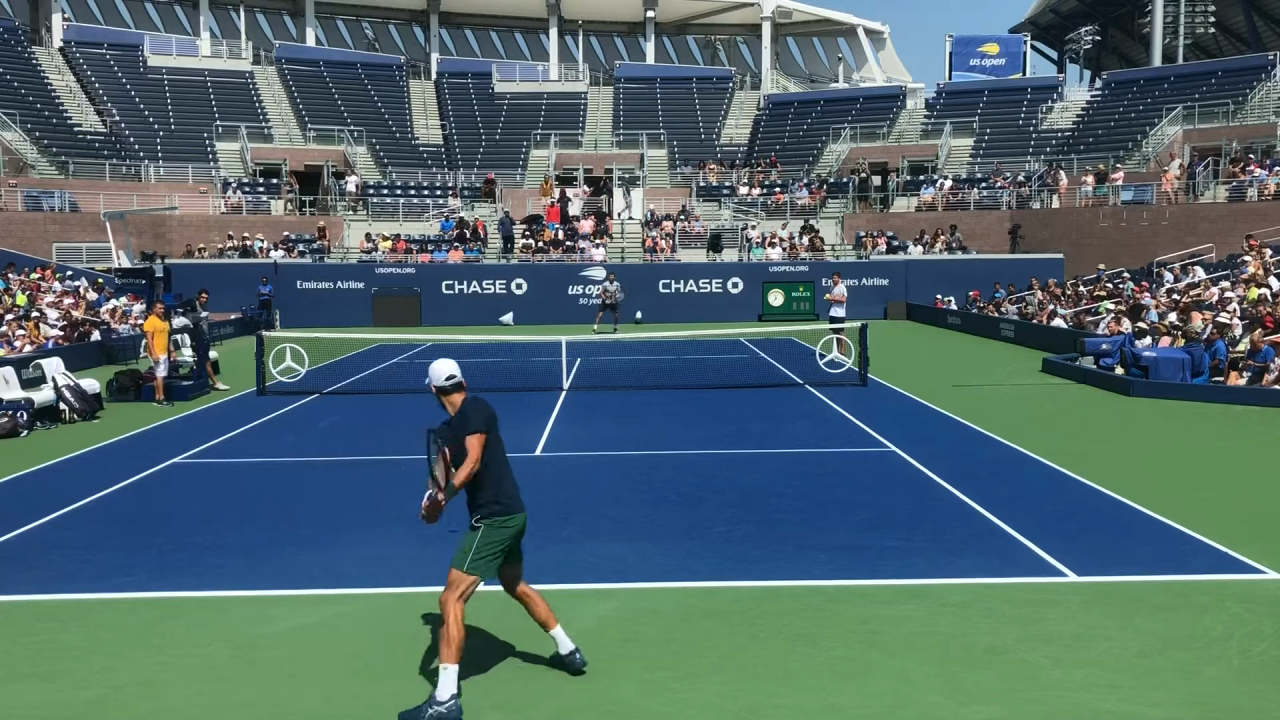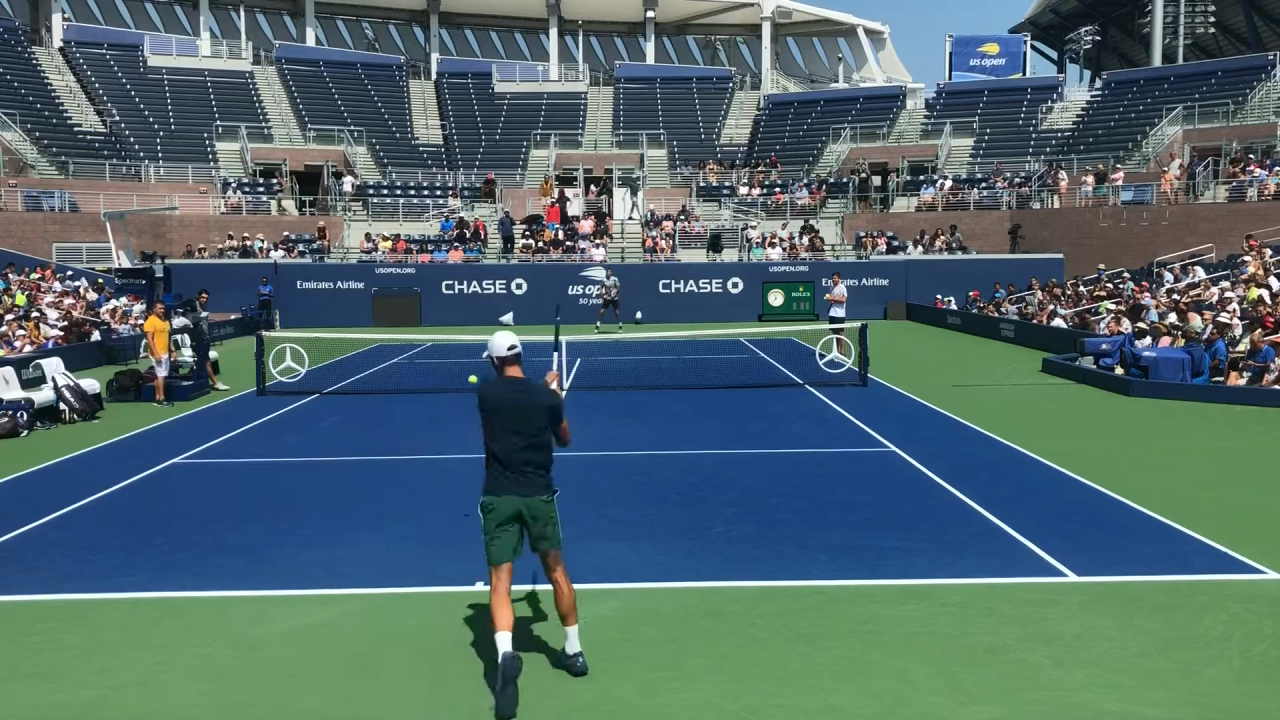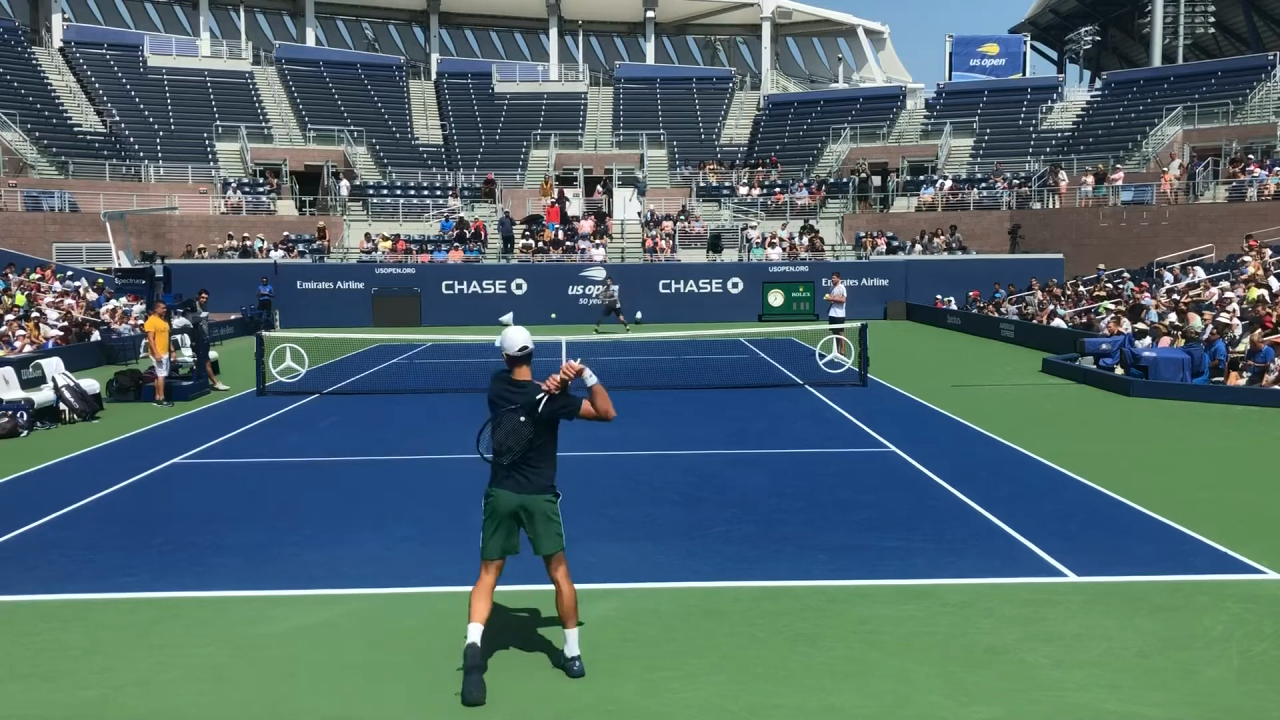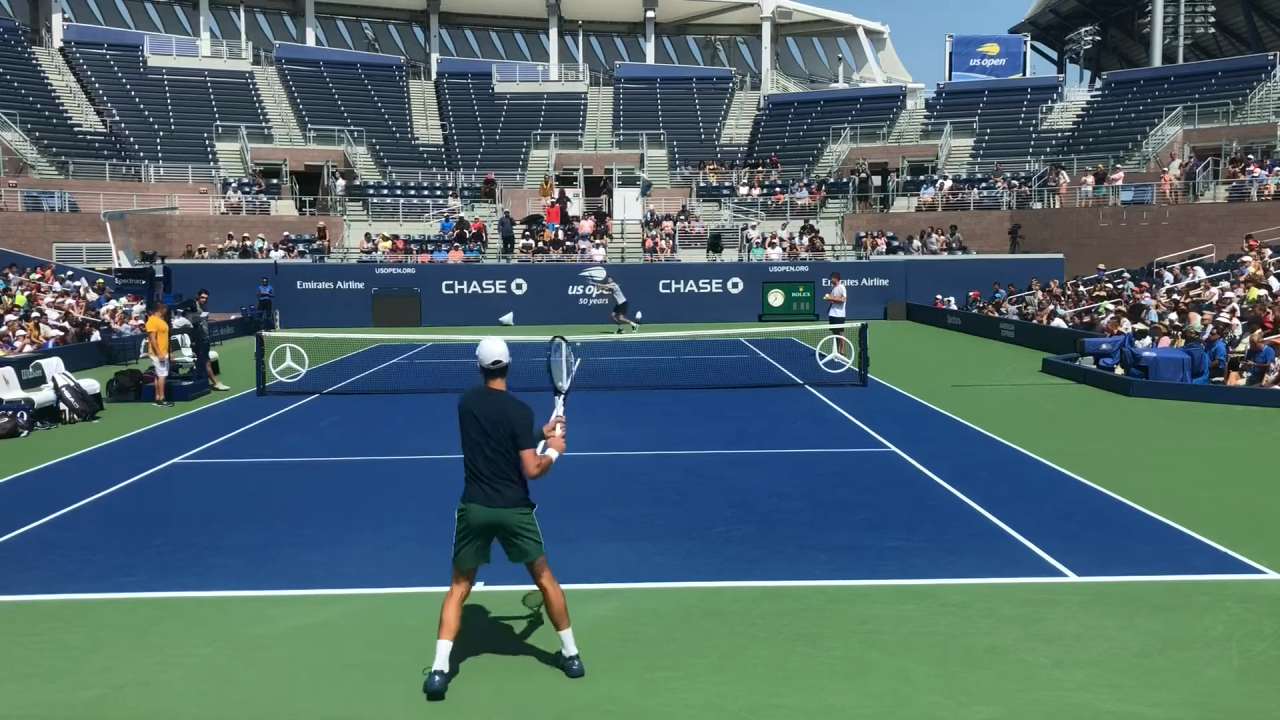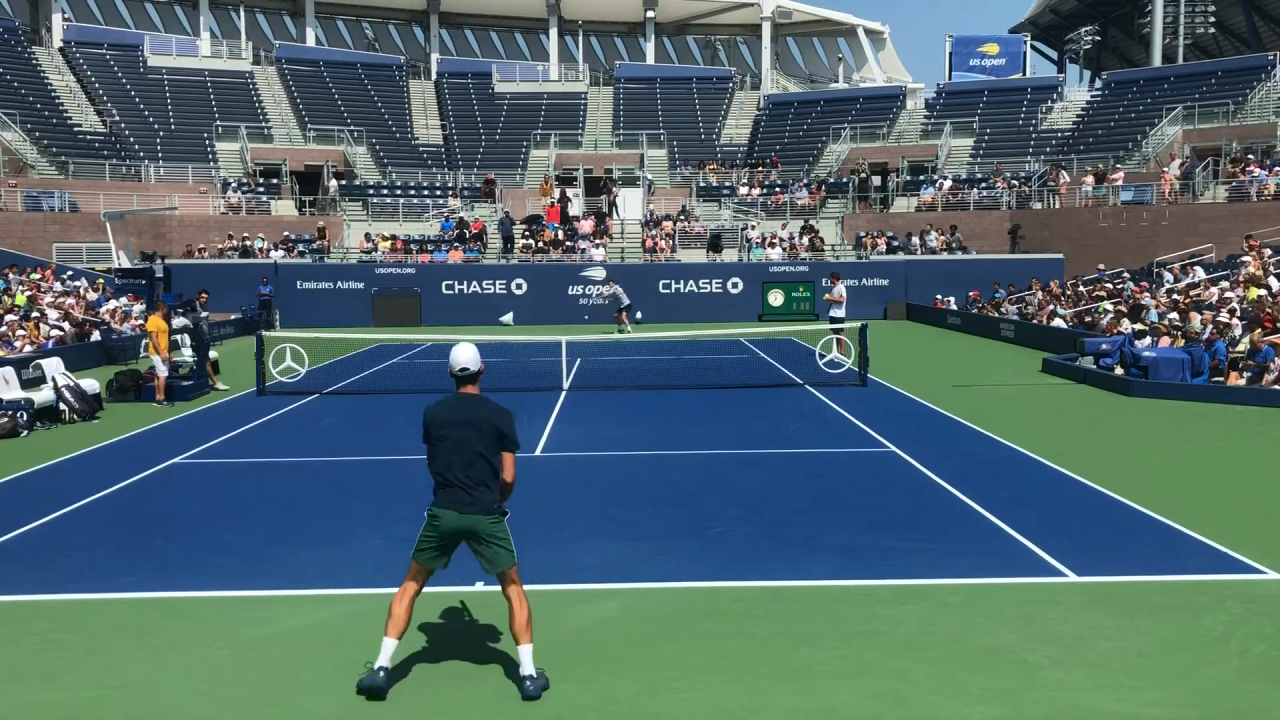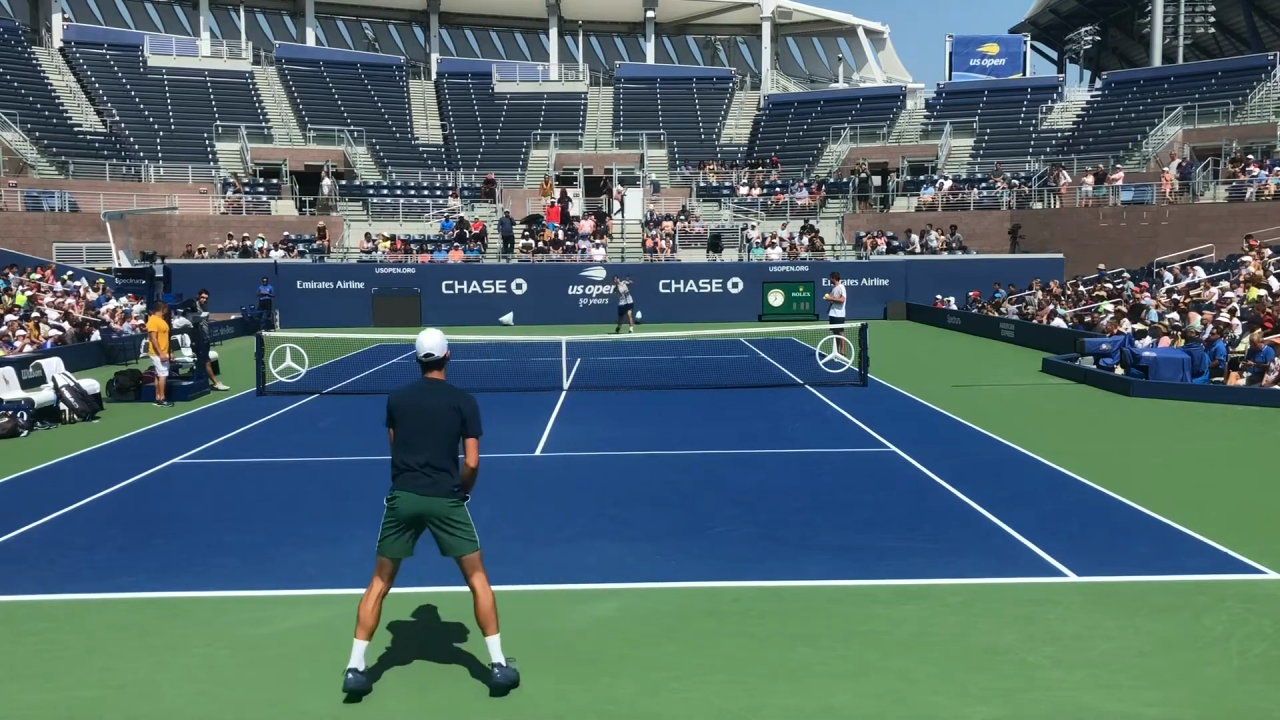
dt=0.3s
person 1, frame 1
left shoulder: (478, 412)
right shoulder: (446, 429)
left elbow: (473, 463)
left wrist: (443, 496)
right wrist: (432, 499)
left hip: (493, 519)
right hip: (513, 516)
left knee: (451, 600)
right knee: (515, 586)
right ankle: (569, 652)
person 1, frame 2
left shoulder: (488, 390)
right shoulder: (548, 397)
right elbow: (564, 440)
left hip: (501, 499)
right hip: (540, 496)
left knee: (501, 583)
right knee: (556, 573)
left ankle: (506, 654)
right ankle: (573, 652)
person 1, frame 3
left shoulder: (496, 383)
right shoulder: (553, 398)
right elbow: (606, 413)
left wrist: (556, 379)
right wrist: (586, 373)
left hip: (501, 495)
right hip: (541, 496)
left knee: (488, 577)
right knee: (560, 574)
left ankle: (473, 644)
right ankle: (572, 655)
person 1, frame 4
left shoulder: (467, 402)
right shoulder: (520, 412)
right elbow: (532, 471)
left wrist: (541, 433)
right wrist: (552, 449)
left hip: (474, 508)
right hip: (514, 508)
left knee: (459, 588)
right knee: (545, 579)
left ankle: (439, 670)
right ankle: (571, 655)
person 1, frame 5
left shoulder: (432, 413)
right shoulder: (500, 415)
left elbow: (433, 468)
right elbow: (508, 478)
left hip: (442, 514)
right hip: (485, 516)
left knee: (410, 587)
right knee: (514, 590)
left ankle: (380, 669)
right ankle: (529, 676)
person 1, frame 6
left shoulder: (396, 398)
right shoulder: (464, 402)
left elbow: (395, 449)
right elbow: (472, 464)
right wrist: (461, 492)
left hip: (402, 498)
right hip: (446, 500)
left knee: (379, 584)
right knee: (478, 579)
left ankle: (355, 669)
right ankle: (499, 666)
